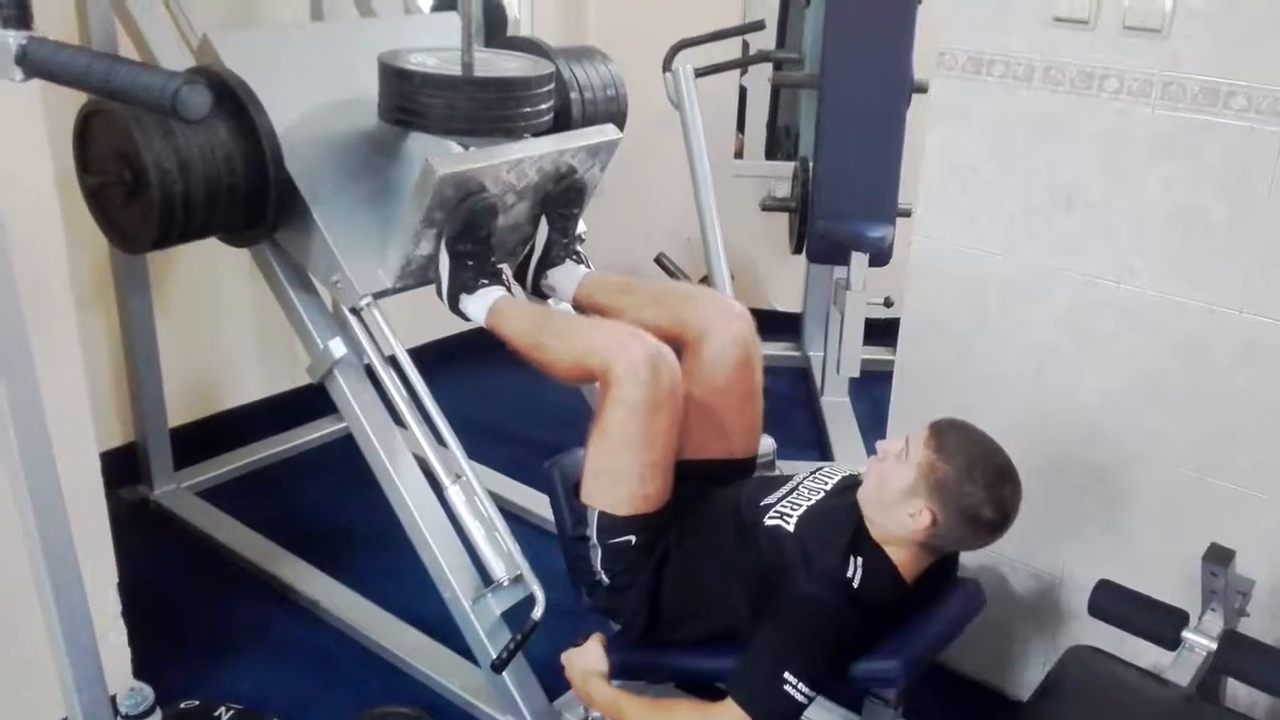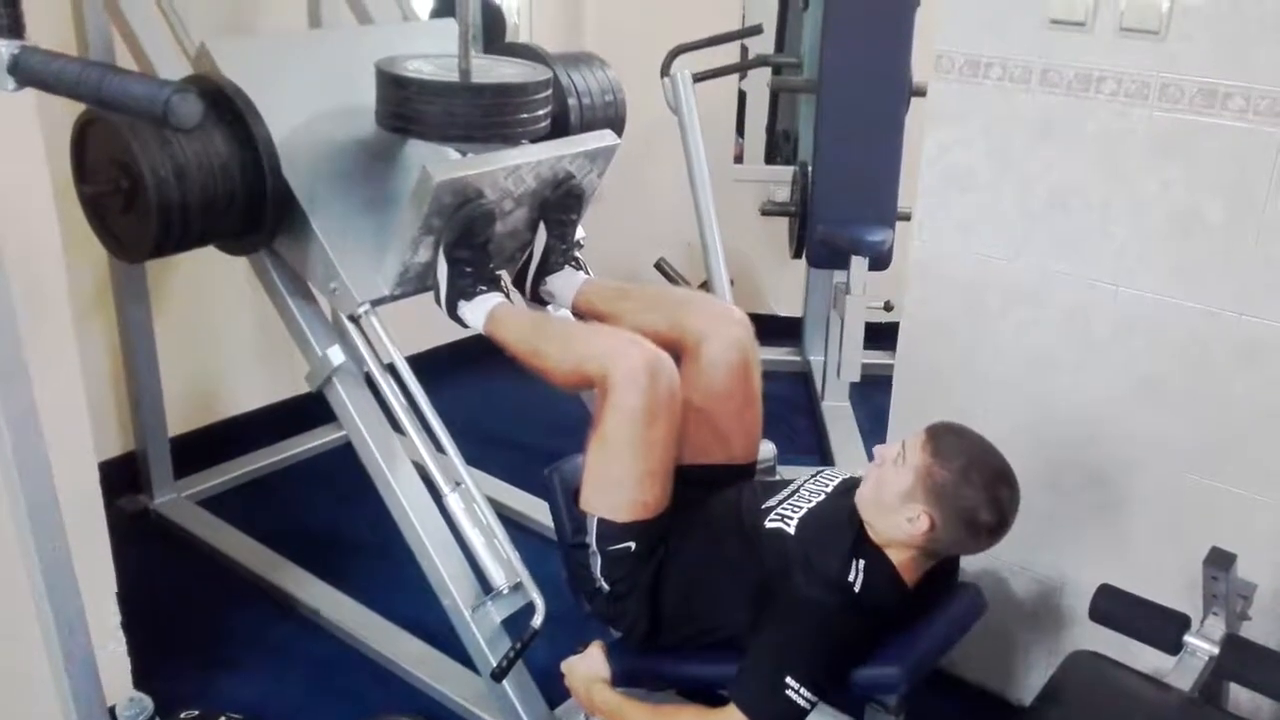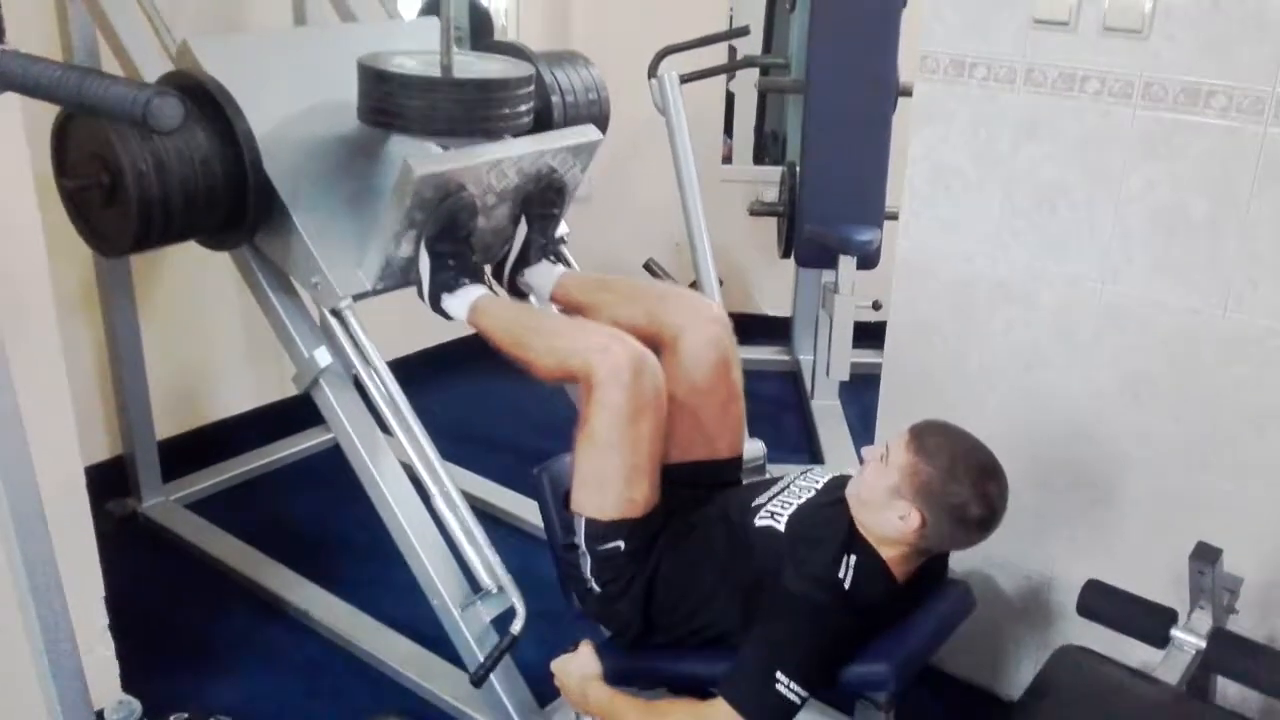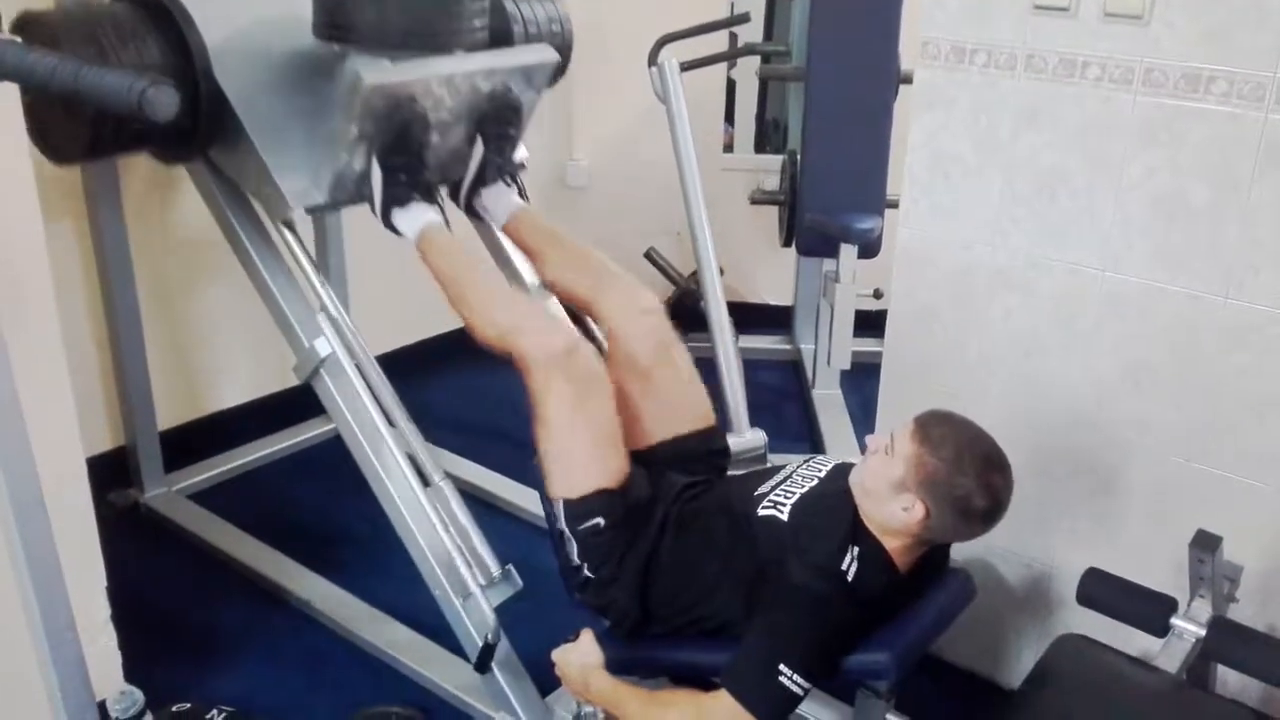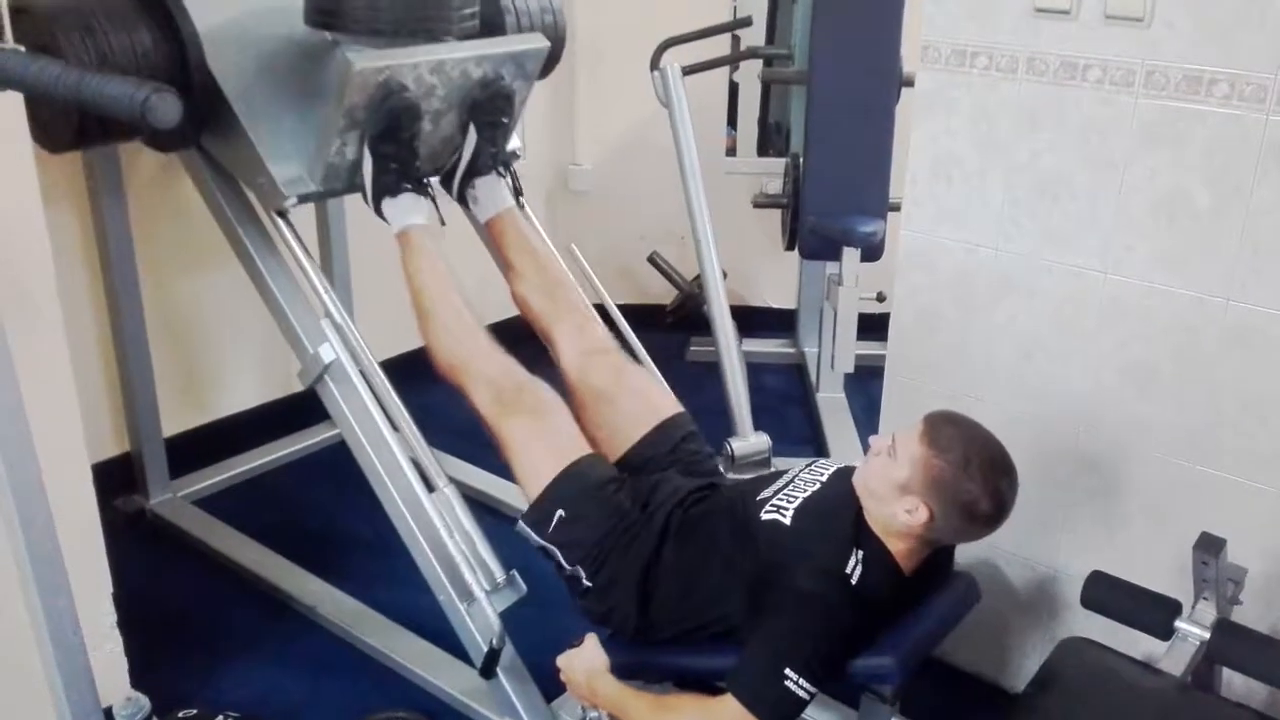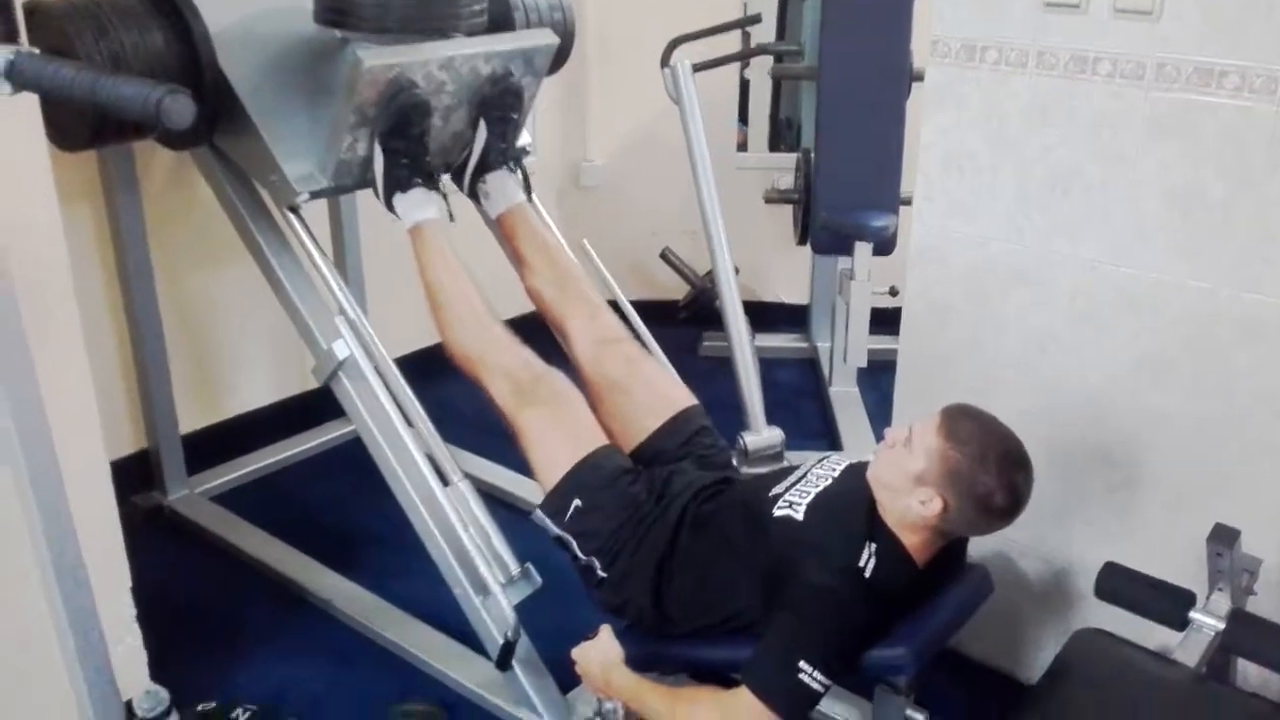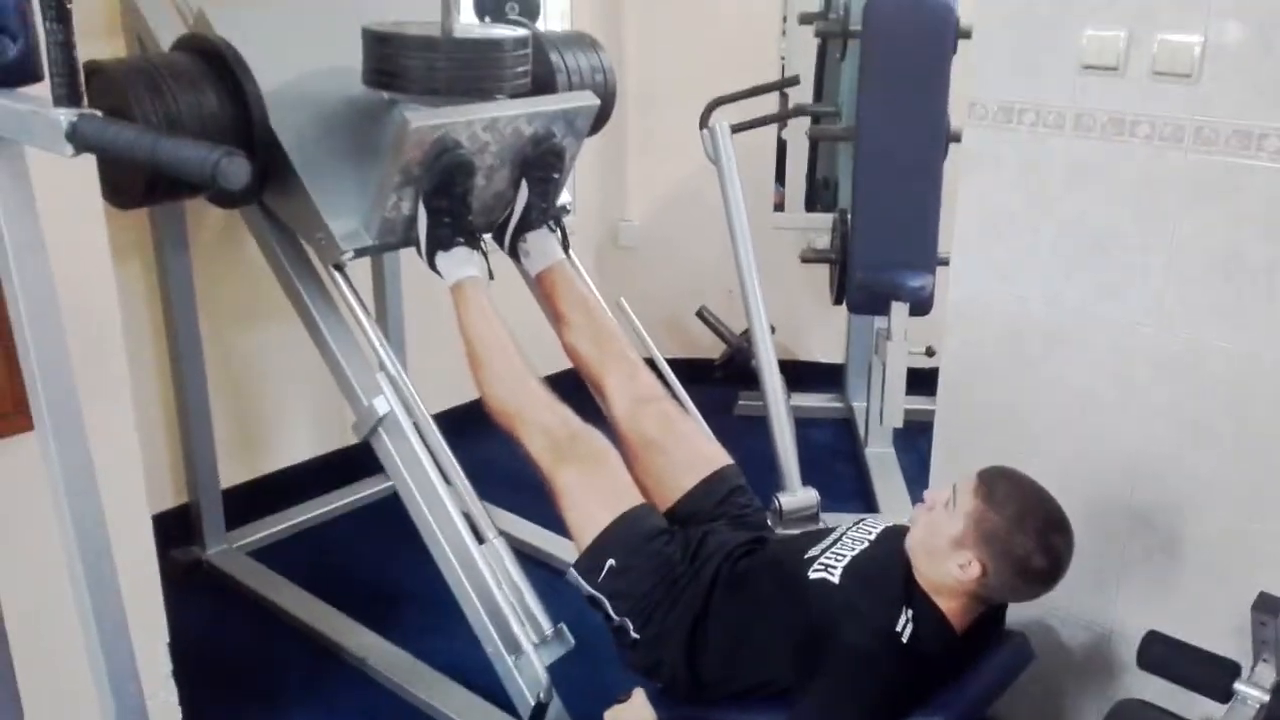
dt=0.4s
person 1, frame 1
left shoulder: (829, 603)
right shoulder: (917, 547)
left hip: (636, 572)
right hip: (712, 509)
left knee: (638, 359)
right knee: (723, 325)
left ankle: (484, 298)
right ankle: (561, 273)
person 1, frame 2
left shoulder: (829, 607)
right shoulder: (921, 551)
left hip: (635, 580)
right hip: (711, 508)
left knee: (636, 366)
right knee: (721, 331)
left ankle: (481, 305)
right ankle: (560, 280)
person 1, frame 3
left shoulder: (821, 604)
right shoulder: (911, 549)
left hip: (630, 577)
right hip: (703, 512)
left knee: (620, 361)
right knee: (696, 324)
left ankle: (466, 296)
right ankle: (539, 274)
person 1, frame 4
left shoulder: (822, 593)
right shoulder: (907, 528)
left hip: (625, 561)
right hip: (696, 497)
left knee: (553, 347)
right knee: (632, 311)
left ankle: (419, 218)
right ankle: (496, 197)
person 1, frame 5
left shoulder: (827, 597)
right shoulder: (911, 531)
left hip: (626, 561)
right hip: (695, 499)
left knee: (508, 389)
right knee: (582, 339)
left ankle: (409, 211)
right ankle: (486, 188)
person 1, frame 6
left shoulder: (840, 590)
right shoulder: (924, 528)
left hip: (643, 550)
right hip: (710, 491)
left knee: (526, 380)
right knee: (595, 329)
left ankle: (420, 206)
right ankle: (498, 183)
person 1, frame 7
left shoulder: (875, 652)
right shoulder: (961, 590)
left hip: (675, 613)
right hip: (743, 553)
left knee: (561, 436)
right knee: (633, 389)
left ankle: (460, 263)
right ankle: (536, 241)
